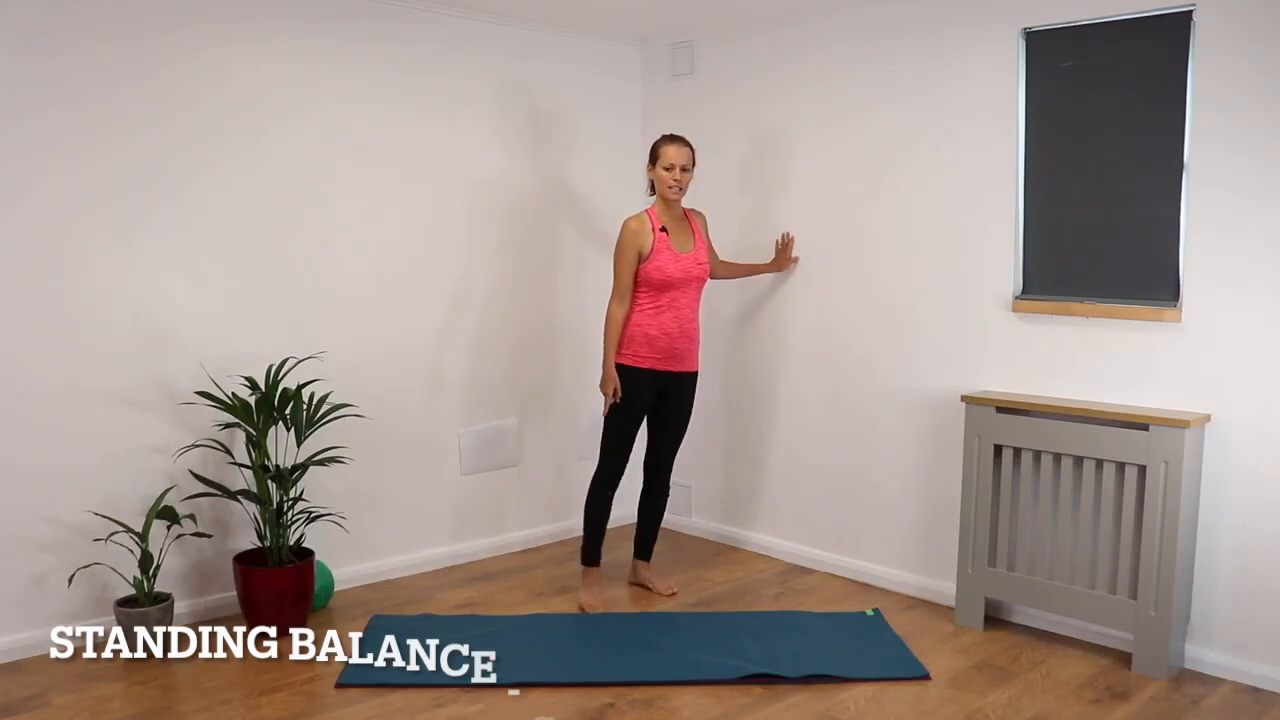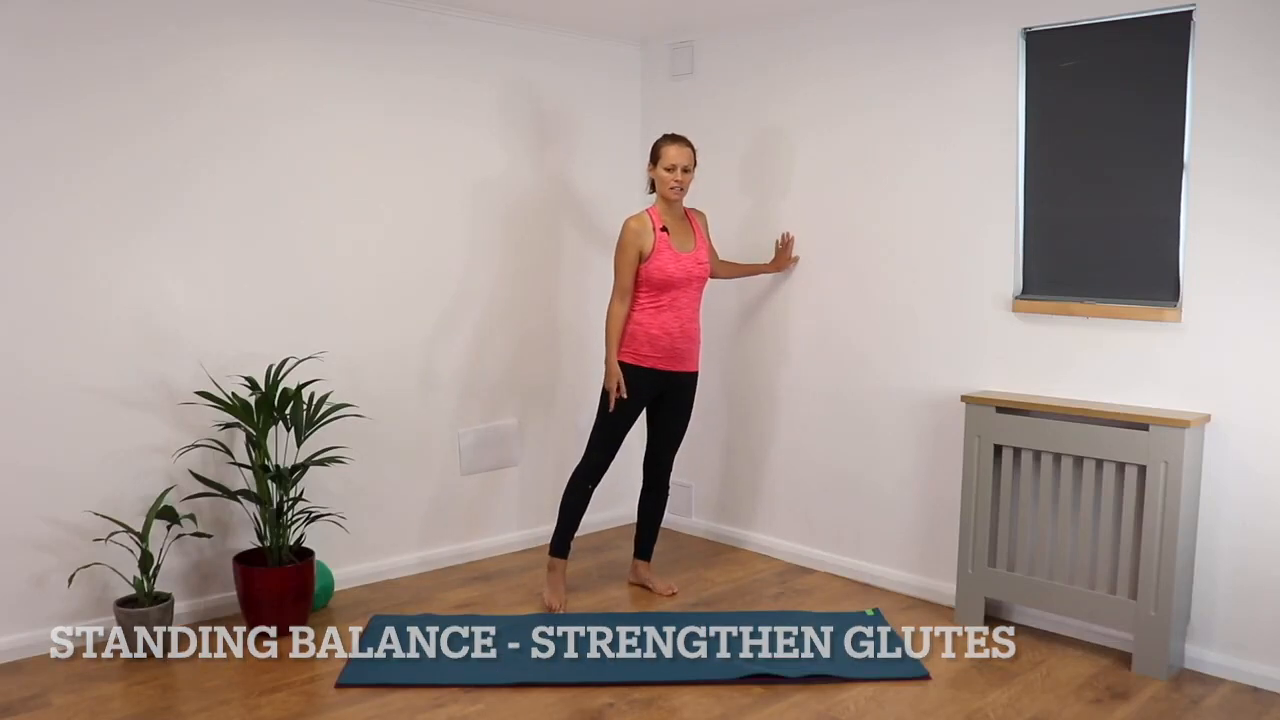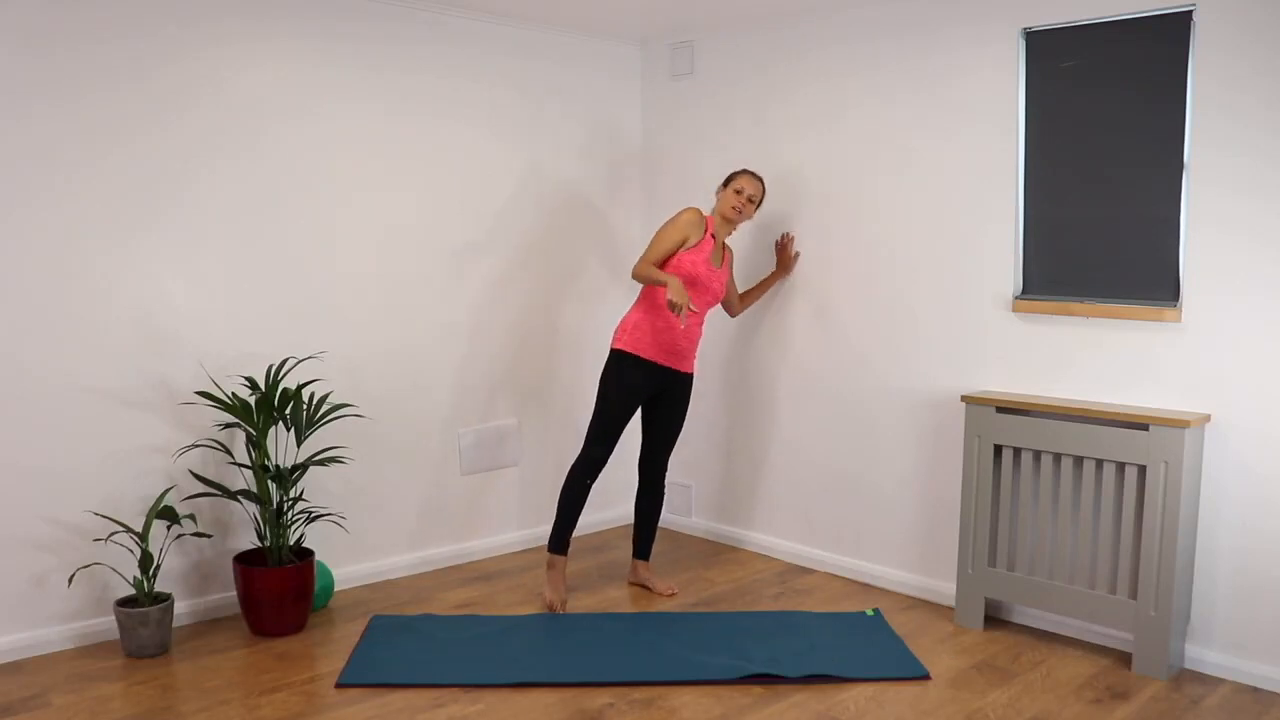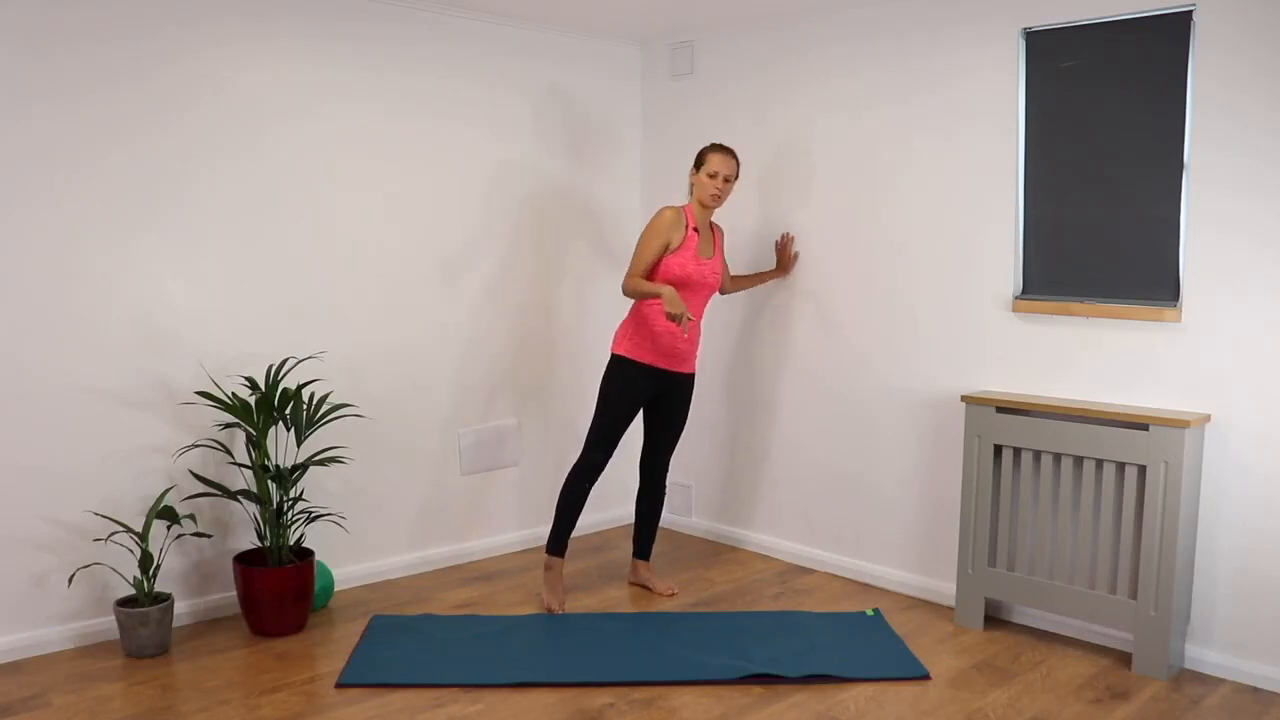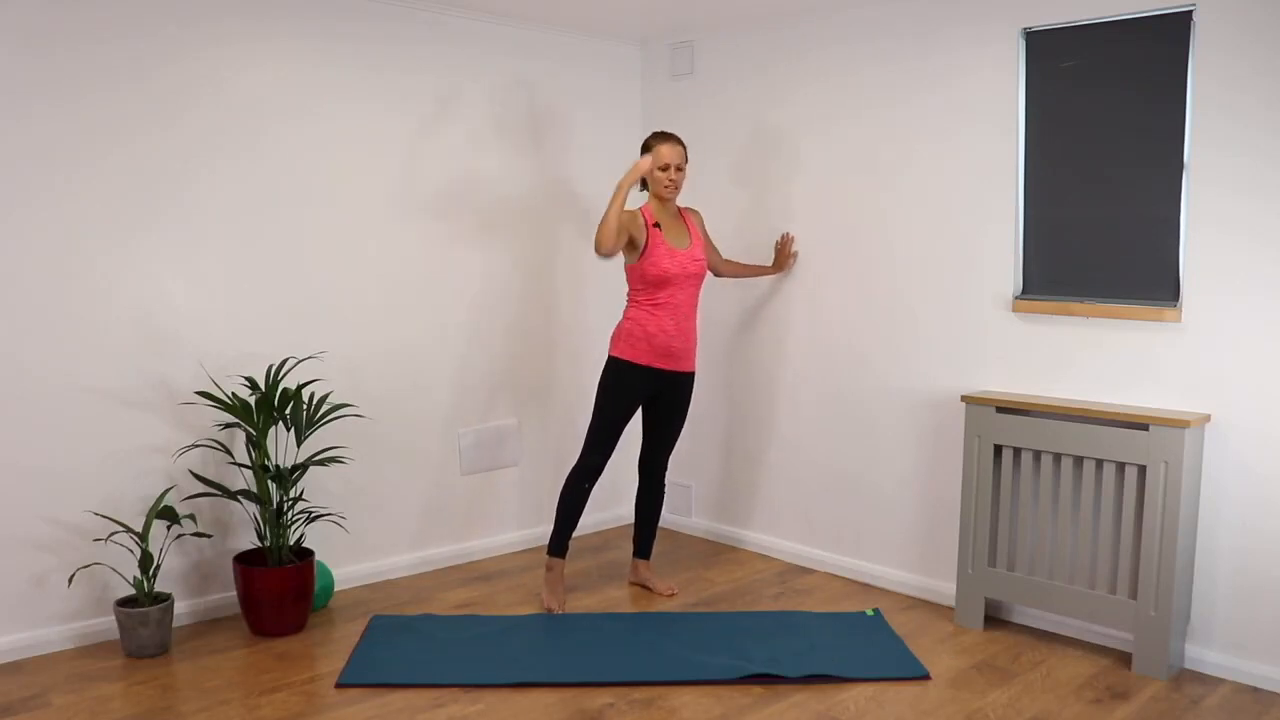
dt=1s
person 1, frame 1
left shoulder: (698, 222)
right shoulder: (636, 228)
left elbow: (713, 268)
right elbow: (619, 301)
left wrist: (770, 266)
right wrist: (608, 365)
left hip: (681, 367)
right hip: (636, 364)
left knee: (659, 469)
right knee: (611, 468)
left ankle: (641, 565)
right ankle: (590, 573)
person 1, frame 2
left shoulder: (698, 221)
right shoulder: (637, 228)
left elbow: (713, 268)
right elbow: (620, 300)
left wrist: (770, 267)
right wrist: (612, 364)
left hip: (682, 368)
right hip: (637, 364)
left knee: (659, 469)
right knee: (596, 462)
left ankle: (641, 565)
right ankle: (556, 566)
person 1, frame 3
left shoulder: (726, 255)
right shoulder: (691, 221)
left elbow: (735, 307)
right elbow: (640, 268)
left wrist: (778, 275)
right wrist: (672, 281)
left hip: (678, 370)
right hip: (635, 355)
left knee: (655, 468)
right knee: (594, 456)
left ankle: (640, 566)
right ankle: (555, 564)
person 1, frame 4
left shoulder: (716, 234)
right shoulder: (668, 220)
left elbow: (722, 284)
right elbow: (629, 283)
left wrist: (776, 272)
right wrist: (664, 290)
left hip: (681, 370)
right hip: (635, 359)
left knee: (656, 468)
right knee: (594, 458)
left ankle: (640, 565)
right ankle: (553, 565)
person 1, frame 5
left shoulder: (693, 220)
right shoulder: (633, 224)
left elbow: (718, 266)
right elbow: (603, 246)
left wrist: (771, 269)
right wrist: (627, 178)
left hip: (679, 367)
right hip: (632, 360)
left knee: (655, 466)
right knee: (592, 460)
left ankle: (641, 565)
right ankle: (554, 566)
